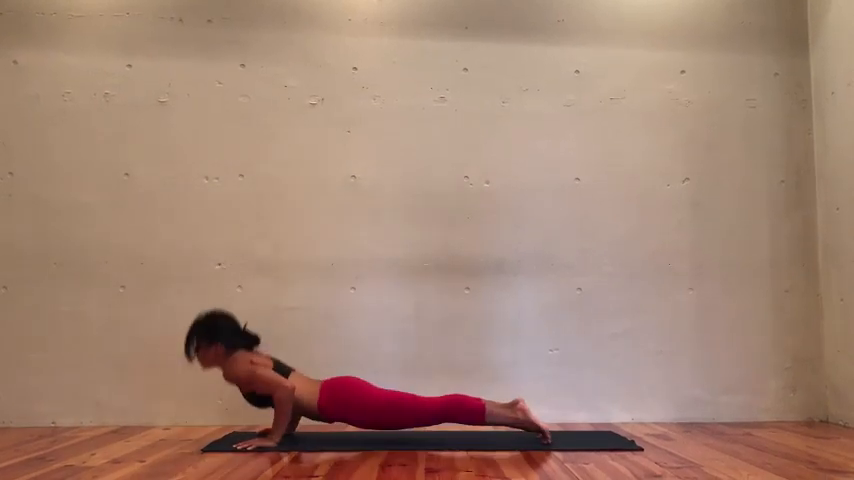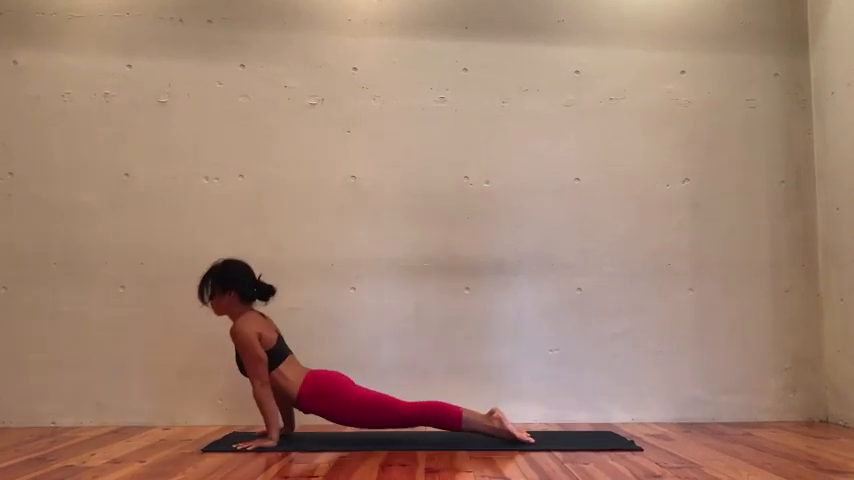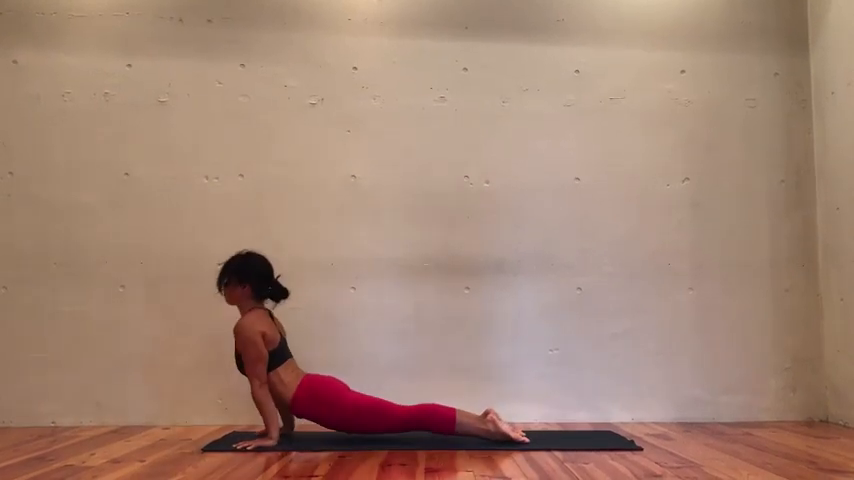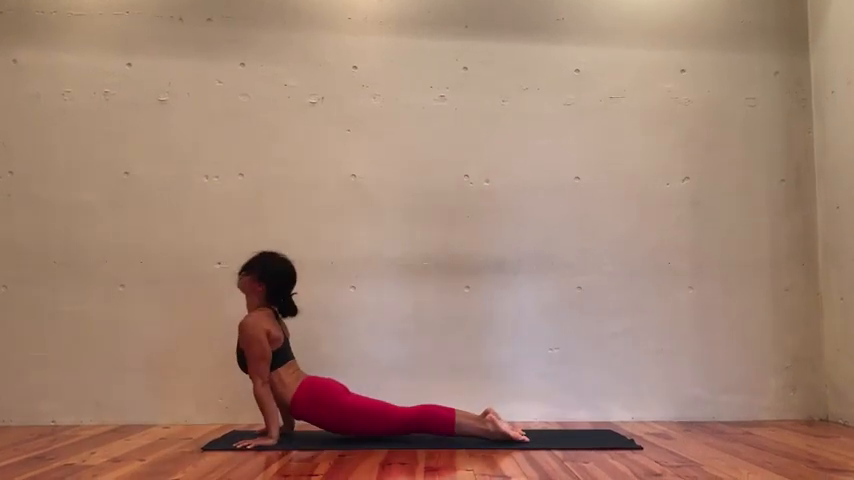
dt=0.3s
person 1, frame 1
left shoulder: (235, 367)
right shoulder: (249, 355)
left elbow: (283, 393)
left wrist: (274, 436)
right wrist: (284, 429)
left hip: (345, 400)
right hip: (343, 392)
left knee: (433, 410)
right knee: (433, 408)
left ankle: (512, 415)
right ankle: (510, 411)
person 1, frame 2
left shoulder: (242, 328)
right shoulder: (259, 320)
left elbow: (261, 385)
left wrist: (272, 434)
right wrist: (286, 426)
left hip: (326, 395)
right hip: (328, 385)
left knee: (412, 414)
right knee: (412, 412)
left ankle: (494, 426)
right ankle: (491, 418)
person 1, frame 3
left shoulder: (247, 326)
right shoulder: (266, 318)
left elbow: (259, 383)
left wrist: (271, 434)
right wrist: (286, 424)
left hip: (320, 400)
right hip: (321, 391)
left knee: (406, 417)
right knee: (406, 416)
left ankle: (487, 427)
right ankle: (483, 421)
person 1, frame 4
left shoulder: (251, 324)
right shoulder: (271, 318)
left elbow: (261, 382)
left wrist: (272, 433)
right wrist: (286, 423)
left hip: (320, 403)
right hip: (322, 392)
left knee: (406, 420)
right knee: (406, 416)
left ankle: (486, 427)
right ankle: (483, 419)
